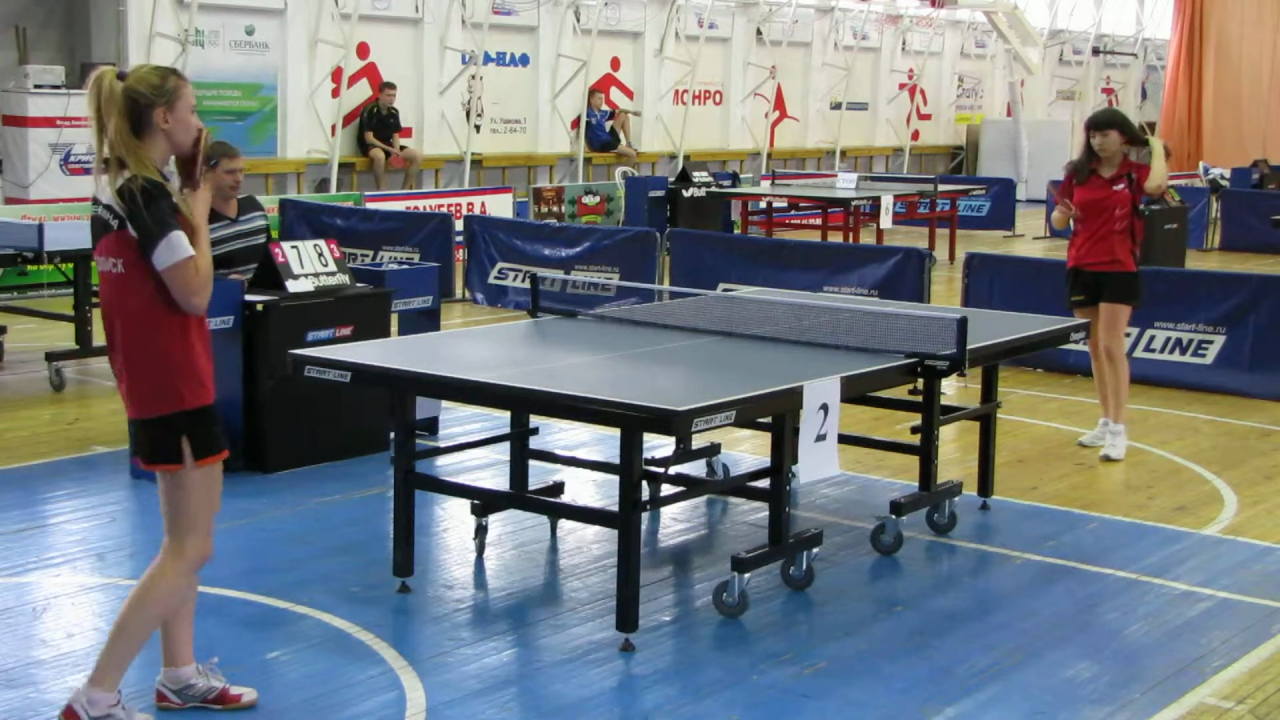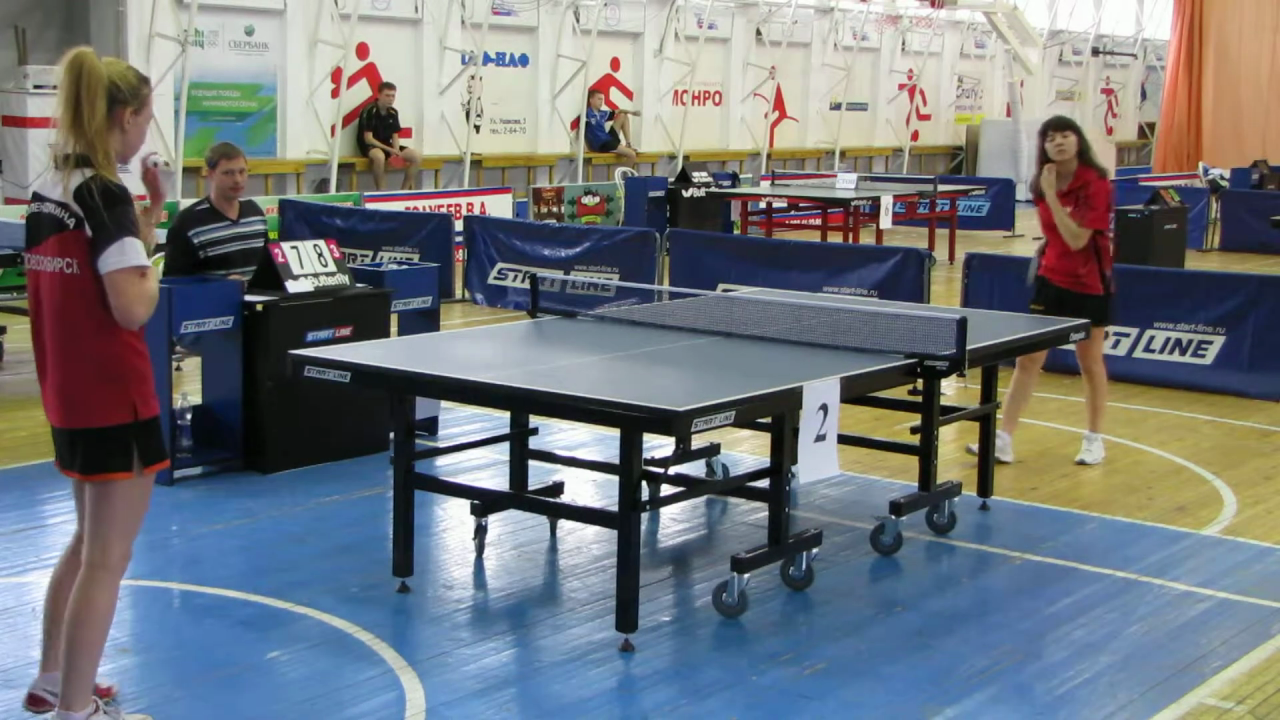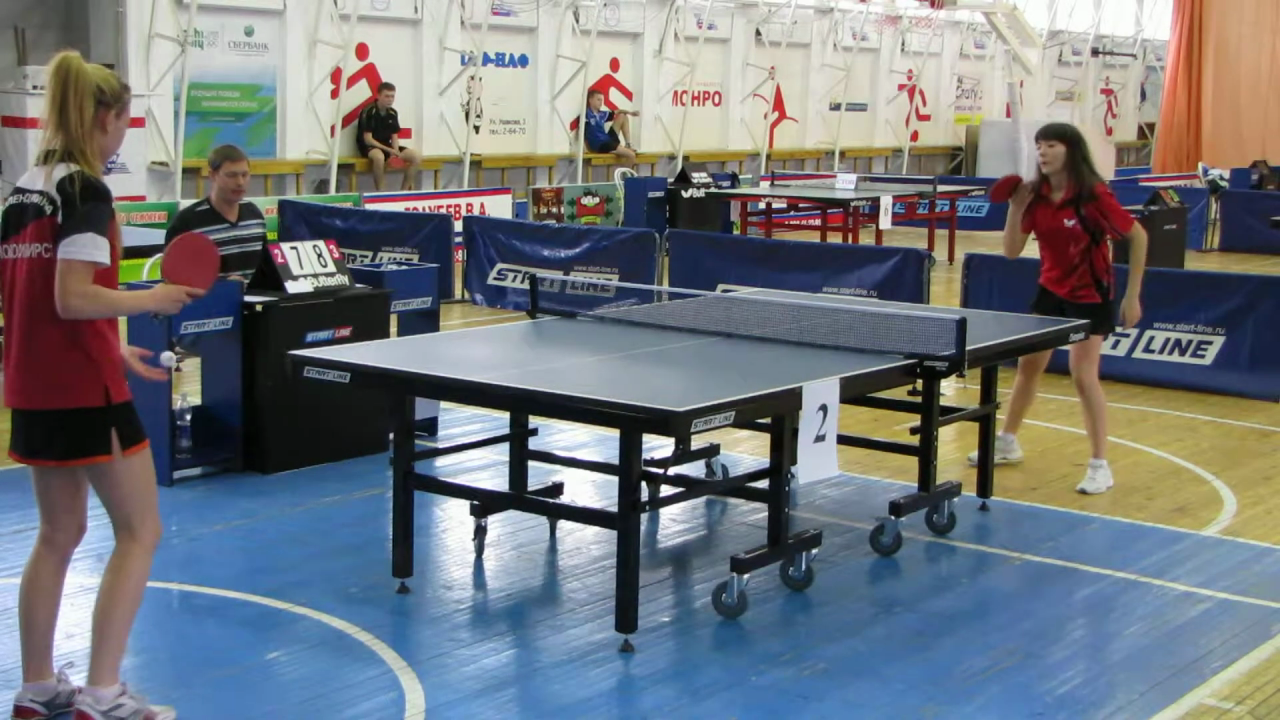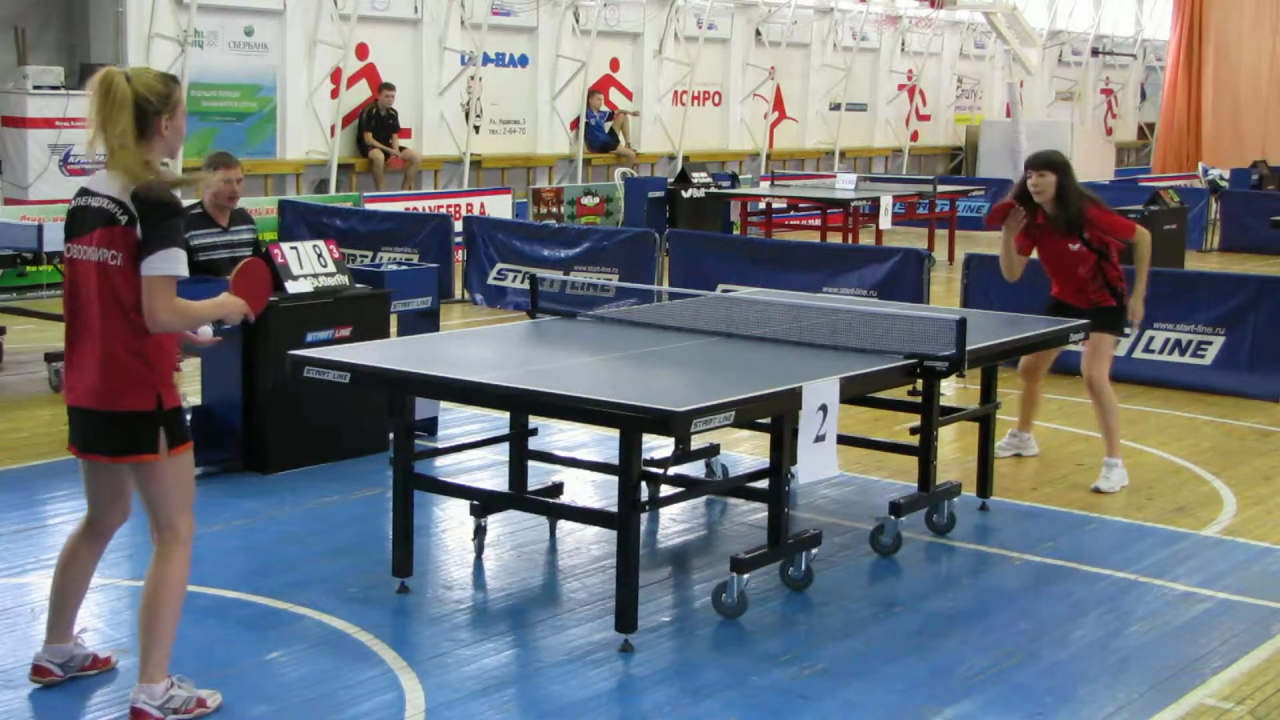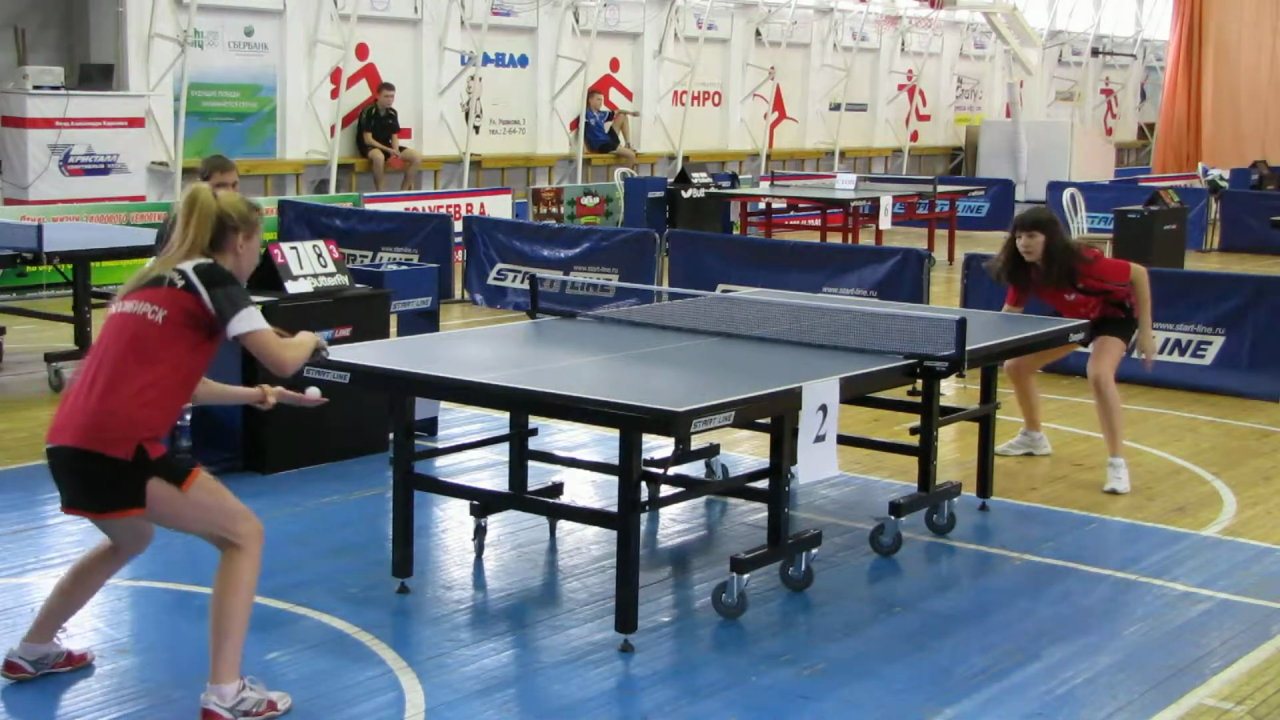
dt=1s
person 1, frame 1
left shoulder: (122, 186)
right shoulder: (147, 193)
left elbow: (188, 268)
right elbow: (196, 294)
left wrist: (193, 195)
right wrist: (197, 214)
left hip: (157, 386)
right hip: (174, 388)
left knee: (182, 537)
right knee: (191, 548)
person 1, frame 2
left shoulder: (49, 190)
right shoulder: (103, 194)
right elbow: (132, 309)
left wrist: (149, 220)
right wrist: (154, 277)
left hip: (69, 396)
right hip: (114, 398)
left knee: (89, 542)
right knee: (108, 558)
person 1, frame 3
right shoulder: (85, 190)
right elbow: (73, 299)
left wrist: (115, 351)
right wrist: (152, 298)
right hip: (85, 393)
left knee: (58, 536)
right knee: (140, 535)
person 1, frame 4
left shoulder: (87, 194)
right shoulder: (156, 203)
right elbow: (159, 315)
left wrist: (181, 326)
right wrist: (220, 306)
left hip: (87, 389)
right hip: (138, 395)
left knee: (104, 518)
right knee: (174, 536)
left ankle: (56, 651)
person 1, frame 5
left shoulder: (155, 280)
right shoulder: (210, 278)
right elbow: (281, 361)
left wrist: (252, 395)
right wrist: (306, 339)
left hip: (68, 443)
right hip: (120, 448)
left knee: (129, 539)
right knee: (243, 536)
person 2, frame 1
left shoulder: (1136, 173)
right shoulder: (1077, 173)
left elbow: (1158, 186)
right elbow: (1058, 222)
left wrist: (1156, 146)
right wrist: (1063, 213)
left hip: (1119, 270)
right hip: (1081, 269)
left knee: (1112, 348)
right knee: (1095, 349)
left ankle: (1118, 430)
right ankle: (1107, 422)
person 2, frame 2
left shoulder: (1097, 184)
right shoulder: (1043, 184)
left elbow: (1076, 240)
left wrist: (1052, 195)
right wrist: (1047, 243)
left hip: (1089, 287)
right hip: (1050, 281)
left knee: (1091, 364)
right knee: (1027, 361)
left ankle: (1094, 438)
right ankle: (1003, 440)
person 2, frame 3
left shoulder: (1093, 196)
right shoulder: (1035, 195)
left elbow: (1138, 237)
right elbow: (1011, 252)
left wrist: (1132, 295)
right wrist: (1016, 210)
left hip: (1090, 296)
right hip: (1050, 291)
left knee: (1084, 377)
right knee: (1028, 366)
left ankle: (1100, 466)
right ankle: (1007, 441)
person 2, frame 4
left shoulder: (1089, 214)
right shoulder: (1031, 220)
left elbow: (1142, 237)
right elbow: (1011, 274)
left wrist: (1138, 294)
right wrist: (1009, 235)
left hip: (1104, 303)
right hip: (1064, 301)
left knee: (1094, 376)
right knee: (1029, 367)
left ankle: (1115, 464)
right ankle: (1022, 437)
person 2, frame 5
left shoulder: (1083, 263)
right shoulder: (1024, 270)
left elbow: (1139, 274)
right elbow: (1010, 314)
left wrist: (1145, 330)
left hip: (1114, 316)
right hip: (1073, 318)
left knee: (1099, 376)
right knee: (1015, 366)
left ankle: (1117, 465)
right ankle: (1033, 436)
